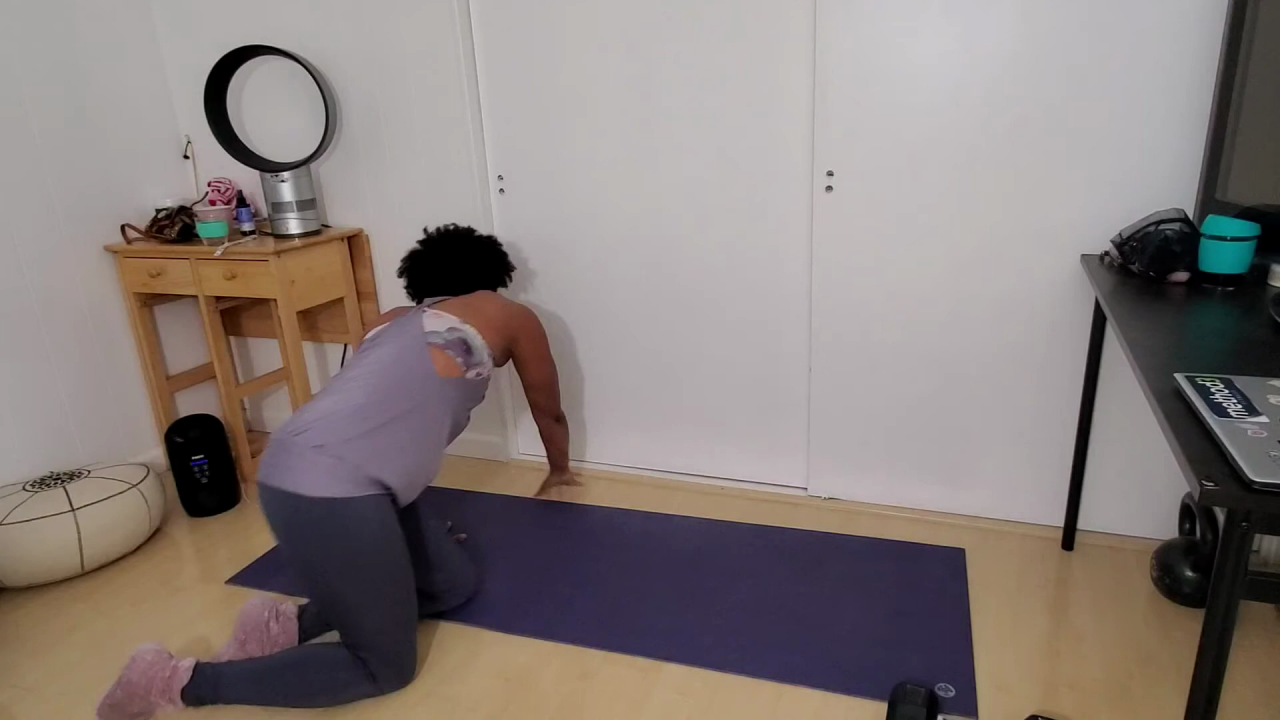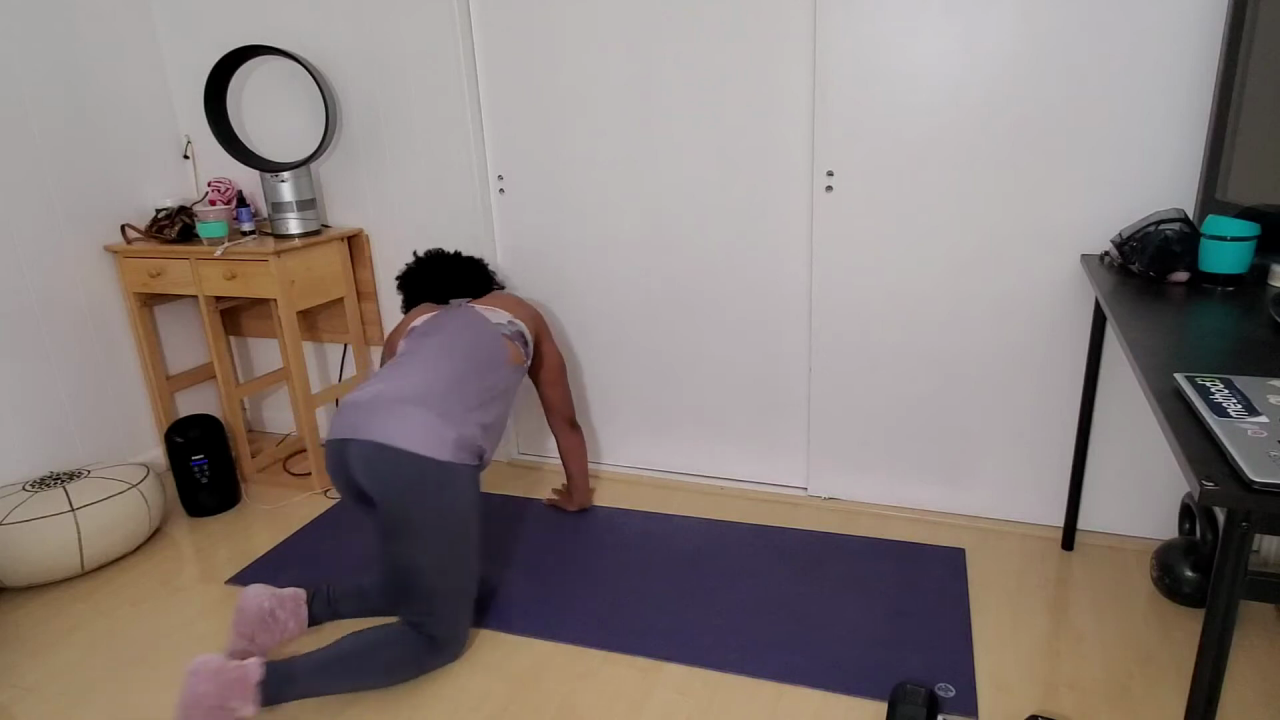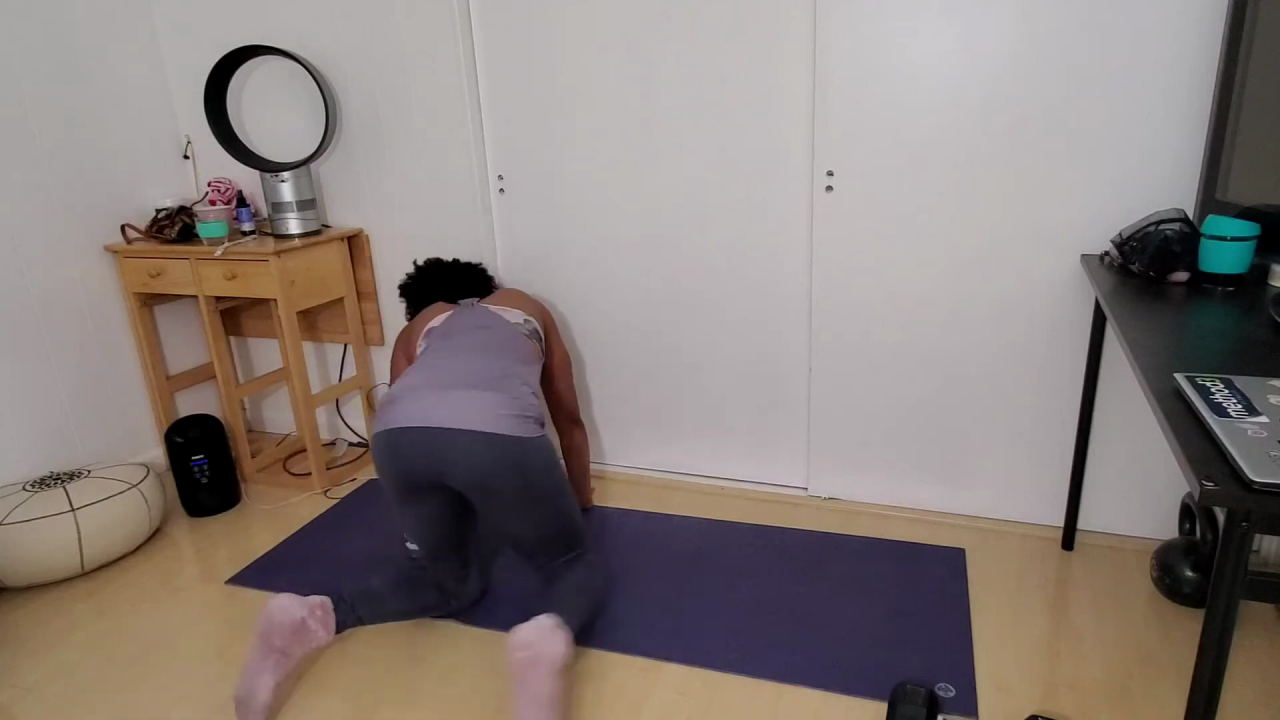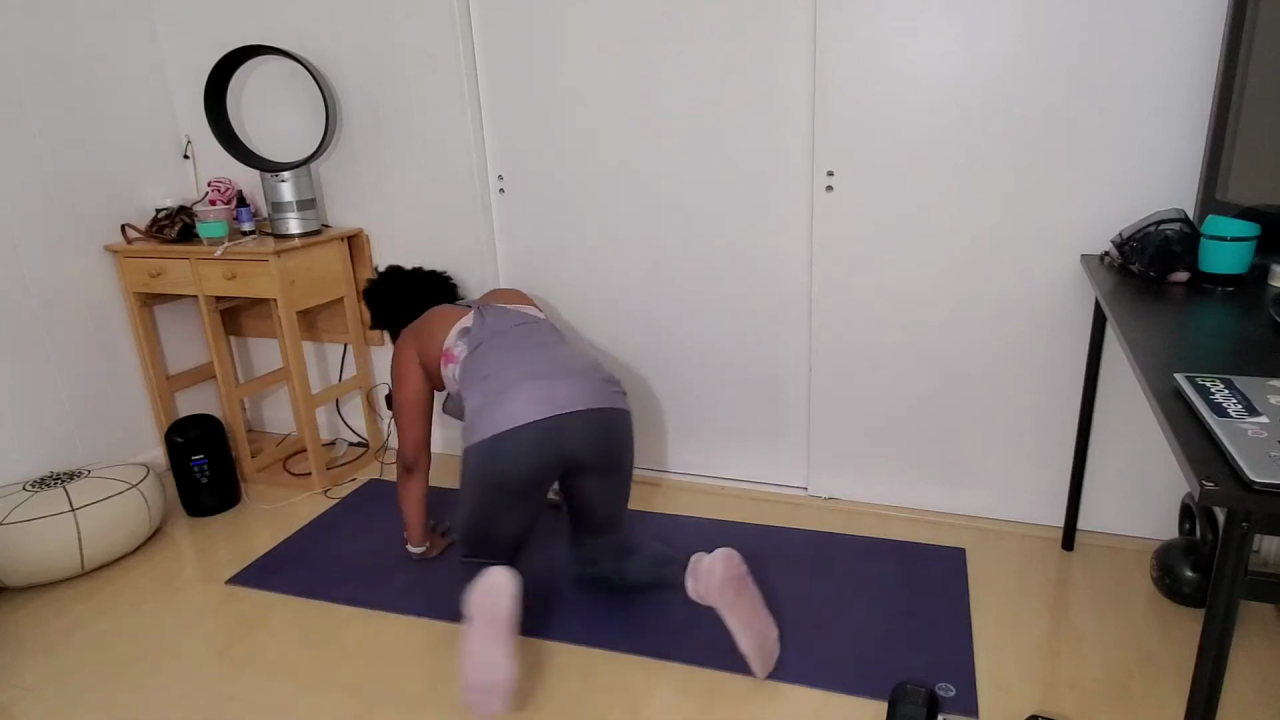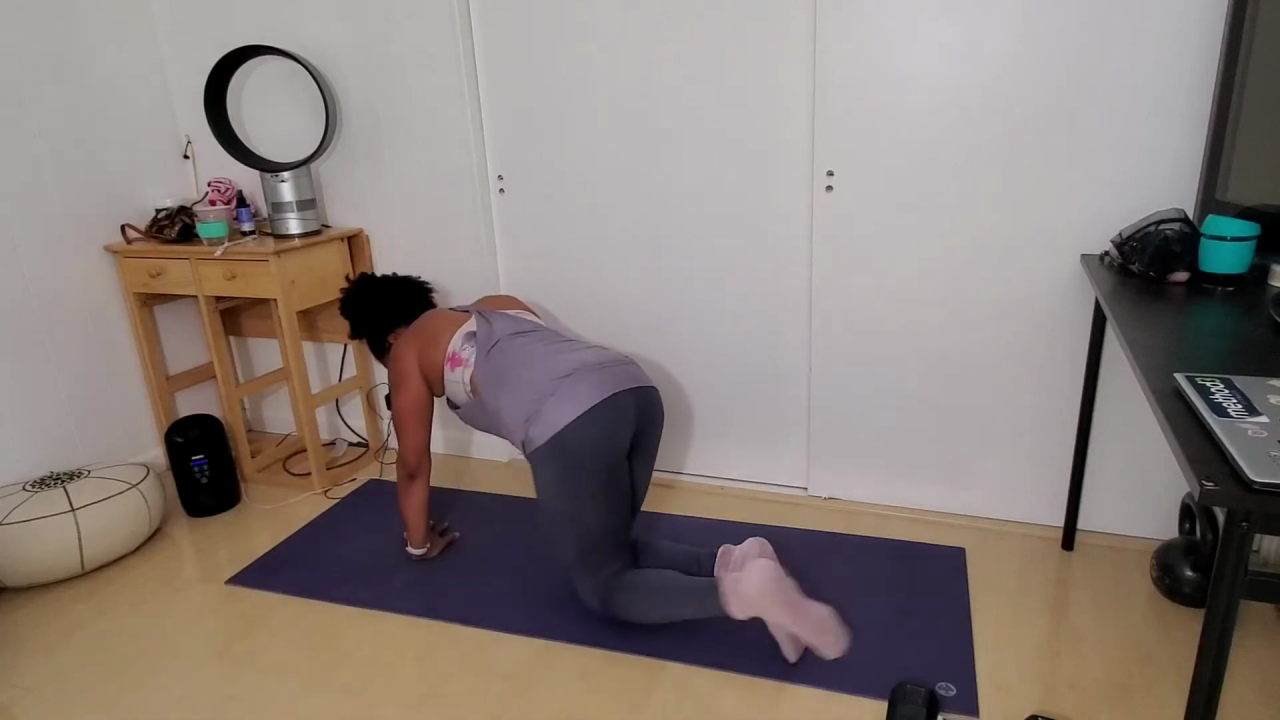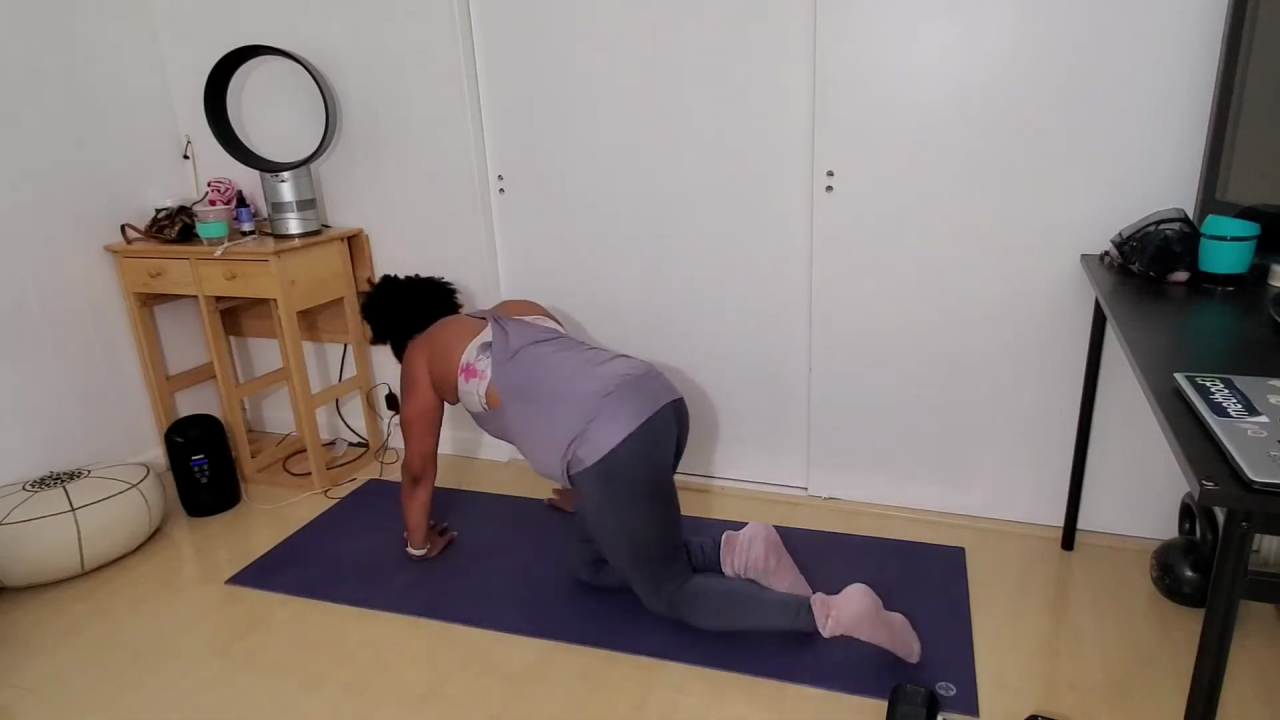
dt=0.3s
person 1, frame 1
left shoulder: (392, 320)
right shoulder: (508, 315)
right elbow: (549, 412)
left wrist: (420, 533)
right wrist: (560, 470)
left hip: (293, 466)
right hip: (332, 493)
left knee: (454, 584)
right knee: (384, 667)
left ankle: (288, 621)
person 1, frame 2
left shoulder: (408, 325)
right shoulder: (520, 312)
right elbow: (563, 417)
right wrist: (577, 491)
left hip: (347, 438)
right hip: (425, 453)
left knee: (442, 580)
right knee: (437, 635)
left ankle: (294, 607)
person 1, frame 3
left shoulder: (416, 328)
right shoulder: (528, 307)
right elbow: (569, 414)
left wrist: (421, 534)
right wrist: (580, 493)
left hip: (401, 431)
right hip: (500, 435)
left knee: (451, 583)
right knee: (576, 566)
left ankle: (309, 618)
right ankle: (548, 640)
person 1, frame 4
left shoulder: (412, 340)
right shoulder: (512, 299)
left elbow: (411, 459)
left wrist: (419, 539)
right wrist: (589, 487)
left hip: (505, 429)
right hip: (601, 409)
left knee: (484, 560)
right knee: (599, 549)
left ankle: (492, 596)
right ankle: (707, 574)
person 1, frame 5
left shoulder: (409, 348)
right shoulder: (500, 303)
left elbow: (414, 466)
left wrist: (420, 540)
right wrist: (563, 498)
left hip: (571, 419)
right hip: (631, 389)
left knee: (605, 590)
right knee: (599, 550)
left ankle: (747, 590)
right ankle: (733, 562)
person 1, frame 6
left shoulder: (422, 354)
right shoulder: (519, 308)
left elbow: (417, 470)
left wrist: (419, 542)
right wrist: (578, 491)
left hip: (613, 443)
right hip: (658, 399)
left knee: (670, 594)
right knee: (596, 564)
left ankle: (831, 611)
right ankle: (737, 551)
